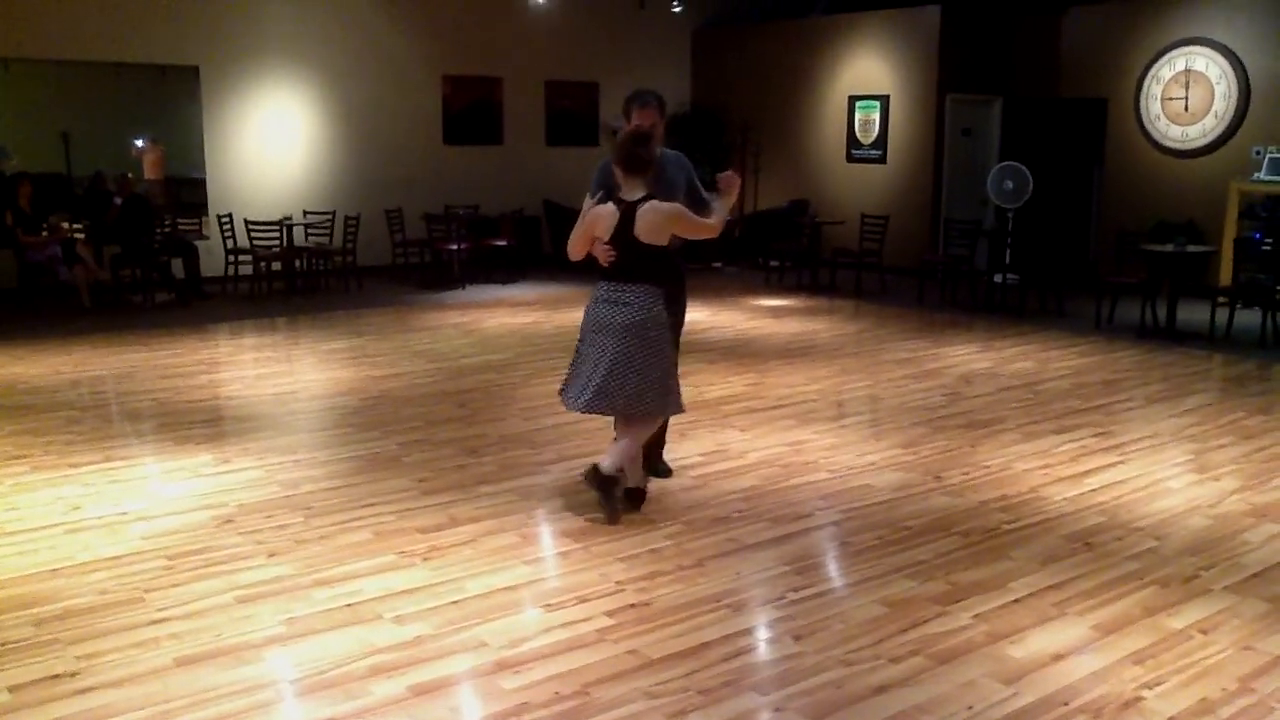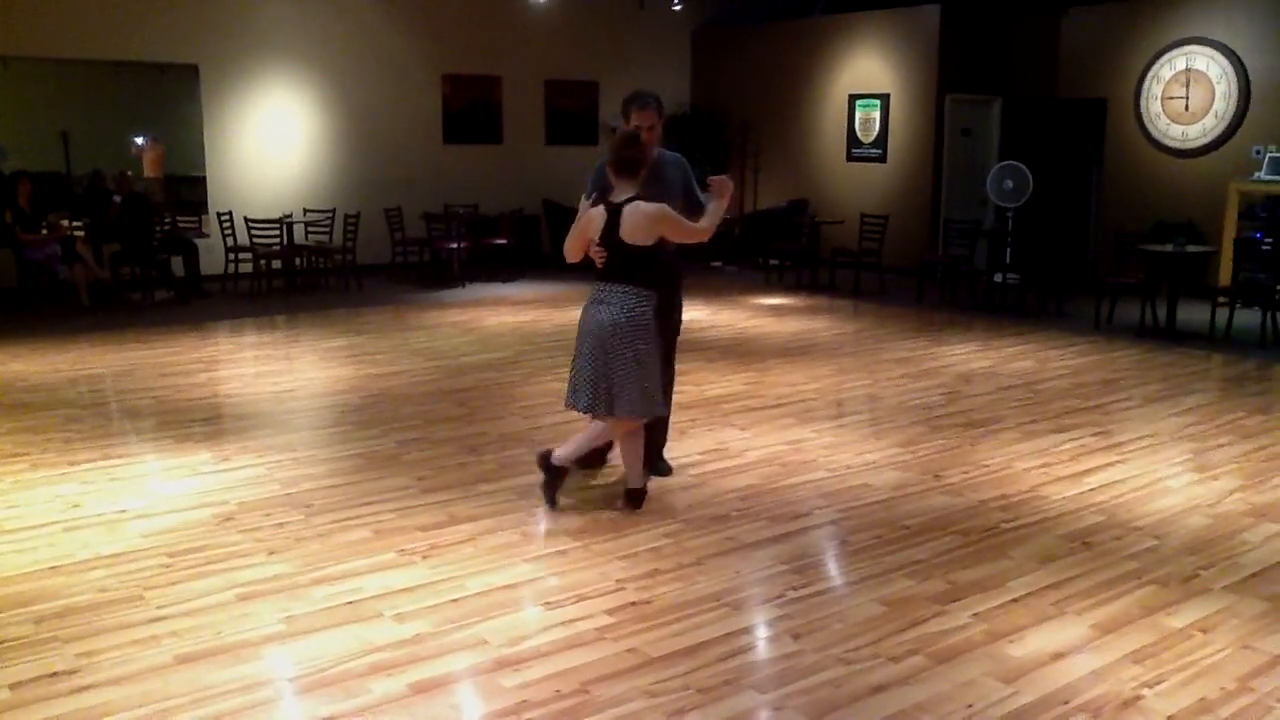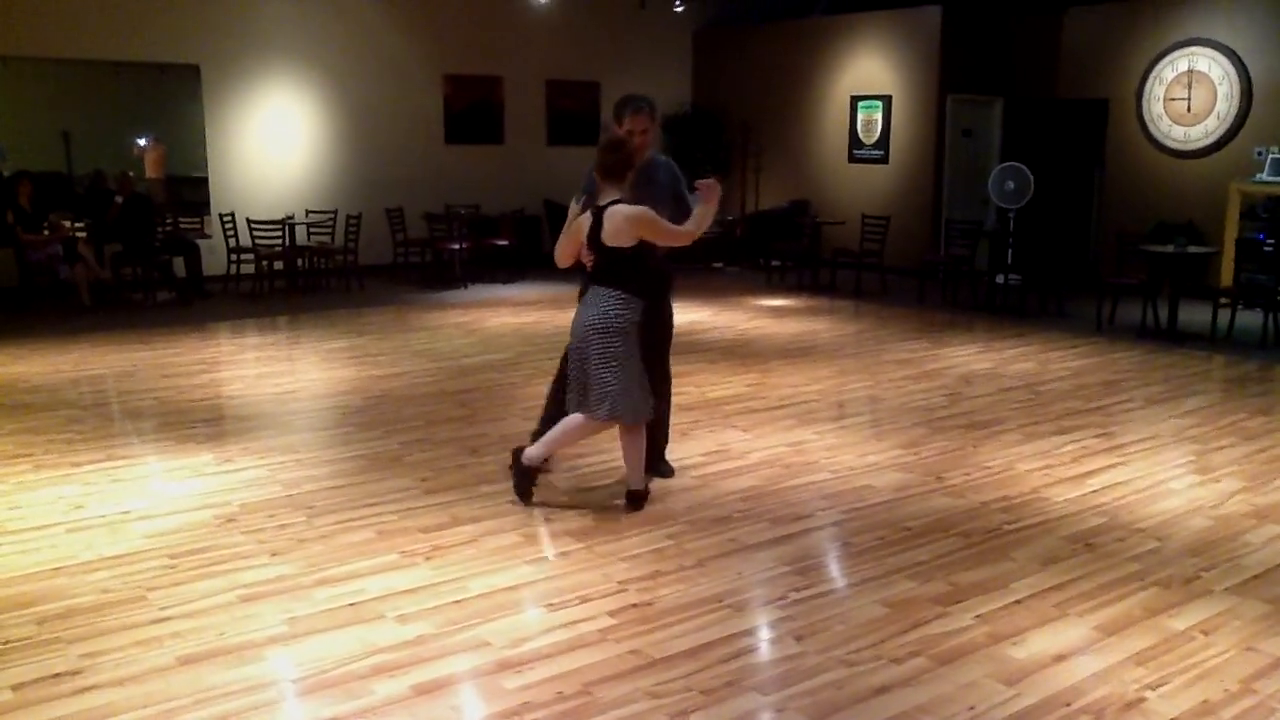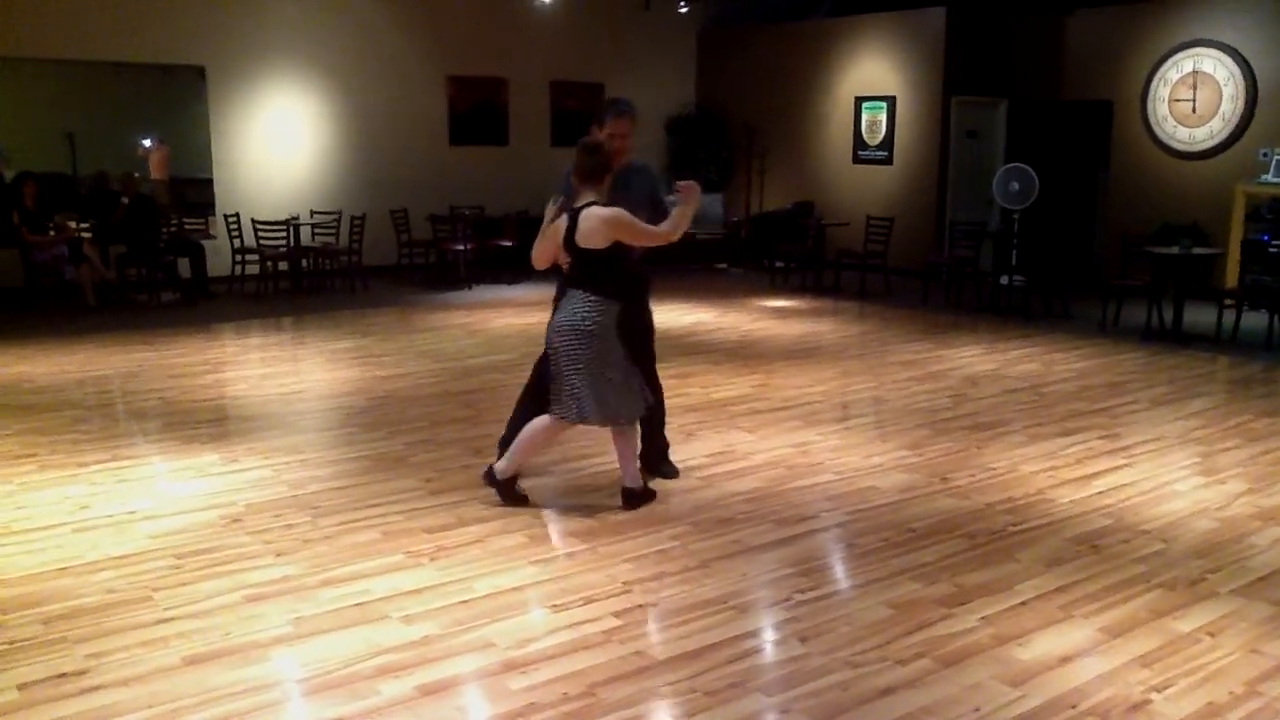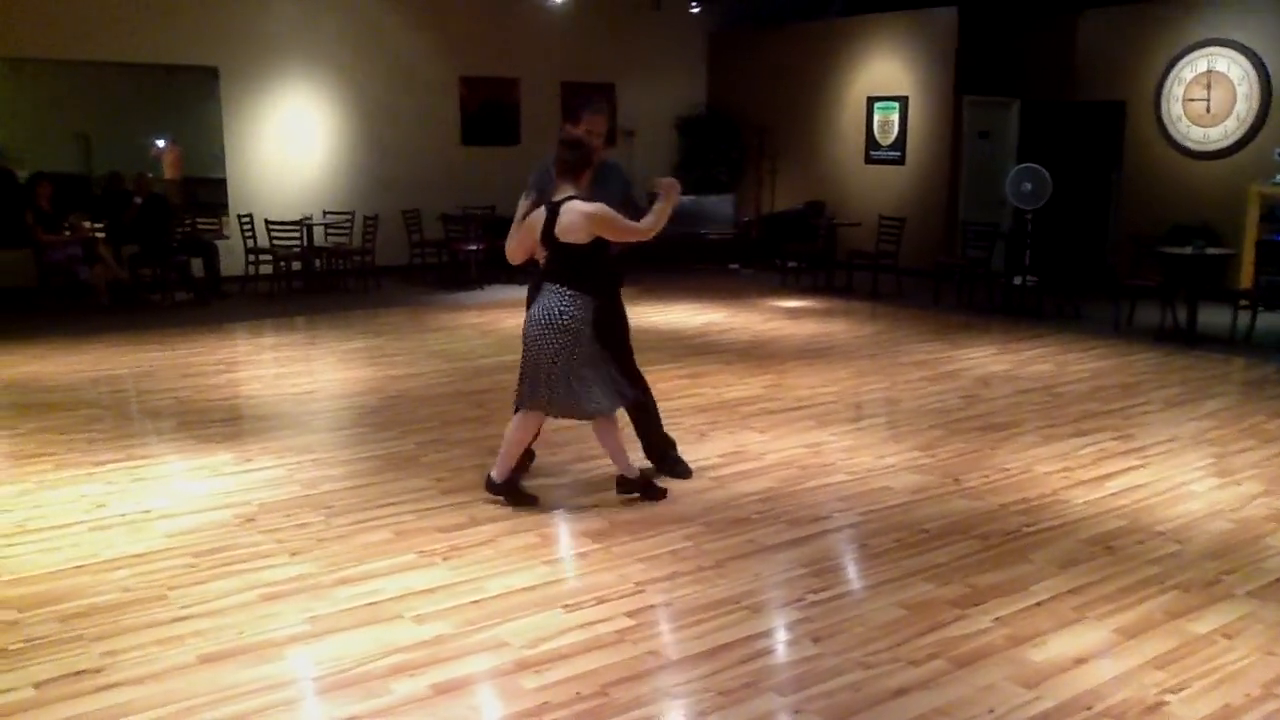
dt=0.2s
person 1, frame 1
left shoulder: (678, 164)
right shoulder: (610, 170)
left elbow: (704, 216)
right wrist: (597, 248)
left hip: (668, 275)
left ankle: (652, 451)
person 1, frame 2
left shoulder: (676, 167)
right shoulder: (605, 172)
left elbow: (698, 219)
right wrist: (593, 250)
left hip: (663, 276)
left knee: (659, 366)
left ankle: (653, 451)
right ankle: (600, 444)
person 1, frame 3
left shoulder: (666, 171)
right shoulder: (596, 175)
left elbow: (687, 224)
right wrist: (583, 252)
left hip: (650, 279)
left knee: (654, 369)
left ankle: (653, 453)
right ankle: (540, 443)
person 1, frame 4
left shoulder: (644, 176)
right shoulder: (577, 177)
left hip: (627, 283)
left knee: (643, 371)
right knee: (552, 368)
left ankle: (655, 454)
right ankle: (509, 450)
person 1, frame 5
left shoulder: (614, 174)
right shoulder: (545, 175)
left elbow: (639, 225)
left knee: (625, 369)
left ankle: (662, 452)
right ankle: (520, 450)
person 2, frame 1
left shoulder: (600, 213)
right shoulder: (666, 213)
left elbow: (574, 252)
right elbow: (711, 229)
right wrist: (727, 197)
left hip: (604, 309)
right hip: (644, 313)
left knee: (627, 406)
right knee: (650, 406)
left ankle: (634, 484)
right ankle: (608, 469)
person 2, frame 2
left shoulder: (594, 216)
right shoulder: (653, 213)
left elbow: (571, 255)
right elbow: (701, 233)
right wrist: (721, 200)
left hip: (599, 309)
right hip: (632, 314)
left knee: (629, 406)
right knee: (631, 408)
left ankle: (635, 484)
right ankle: (559, 458)
person 2, frame 3
left shoulder: (585, 219)
right shoulder: (635, 216)
left elbow: (562, 260)
right elbow: (686, 236)
right wrist: (709, 204)
left hip: (595, 312)
right hip: (615, 318)
left knee: (630, 405)
right knee: (603, 412)
left ankle: (636, 486)
right ankle: (529, 457)
person 2, frame 4
left shoulder: (561, 222)
right shoulder: (610, 218)
left elbow: (539, 261)
right elbow: (664, 235)
right wrist: (688, 204)
left hip: (575, 316)
right hip: (589, 322)
left knee: (620, 403)
right knee: (565, 412)
left ankle: (634, 485)
right ankle: (500, 470)
person 2, frame 5
left shoulder: (537, 216)
right shoulder: (591, 213)
left elbow: (514, 255)
right elbow: (643, 232)
right wrist: (667, 200)
left hip: (546, 309)
right hip: (566, 315)
left knee: (597, 398)
right knee: (537, 404)
left ankle: (628, 475)
right ankle: (499, 477)
